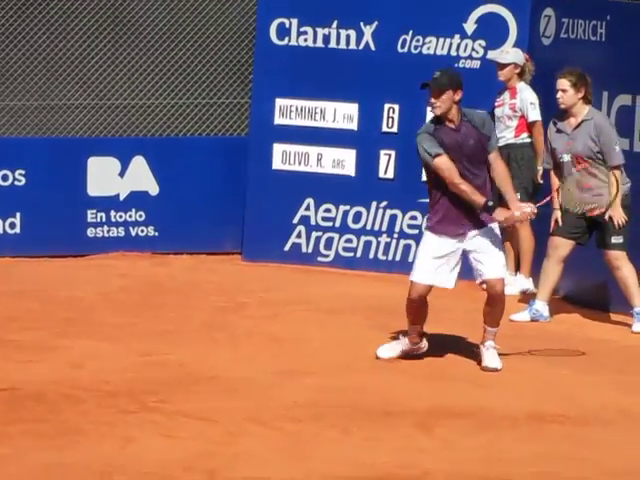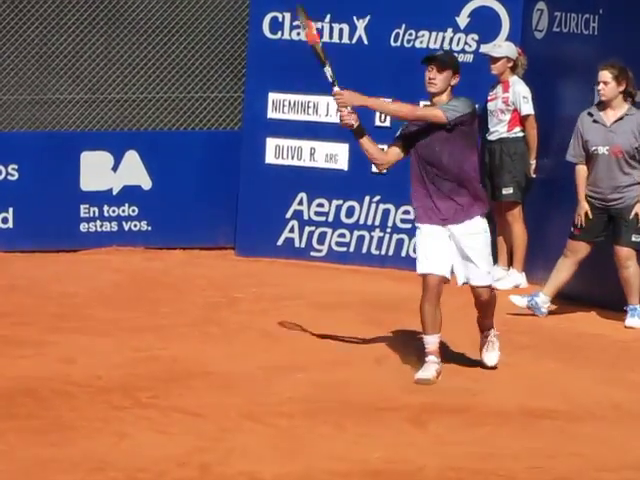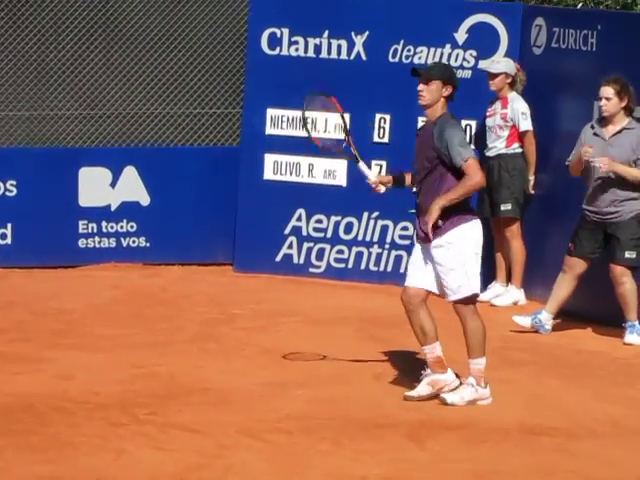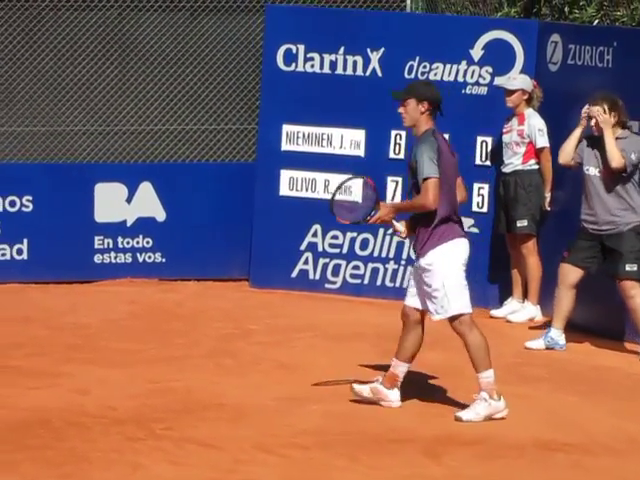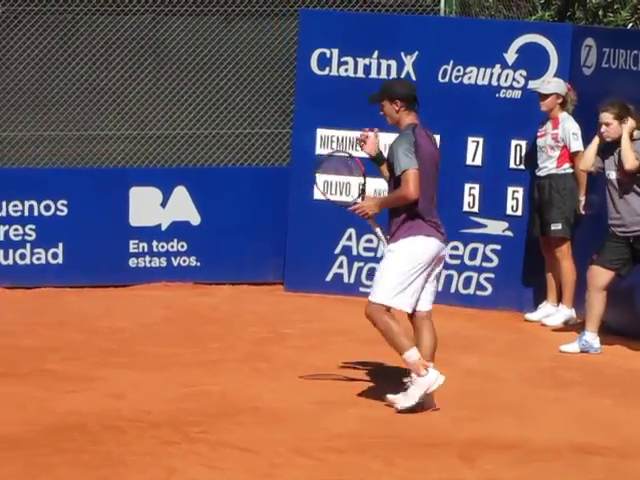
dt=0.4s
person 1, frame 1
left shoulder: (482, 122)
right shoulder: (427, 137)
left elbow: (497, 165)
right elbow: (453, 180)
left wrist: (513, 202)
right wrist: (491, 209)
left hip: (482, 225)
right hip: (442, 227)
left knee: (496, 287)
right knee: (417, 292)
left ankle: (489, 343)
right ankle: (413, 338)
person 1, frame 2
left shoulder: (462, 107)
right shoulder: (412, 125)
left elbow: (414, 114)
right elbow: (385, 160)
left wrist: (363, 101)
right wrist: (356, 128)
left hip: (468, 217)
right hip: (430, 219)
left knee: (482, 291)
right knee: (431, 285)
left ankle: (489, 334)
right ankle: (432, 358)
person 1, frame 3
left shoulder: (447, 130)
right shoulder: (426, 130)
left elbow: (476, 178)
left wrist: (438, 205)
right wrist: (396, 179)
left hip: (455, 230)
right hip: (431, 234)
left knee: (464, 304)
right knee: (413, 298)
left ankle: (477, 383)
right ankle: (439, 372)
person 1, frame 4
left shoulder: (424, 146)
right shoulder: (441, 145)
left elbow: (428, 200)
right elbow: (458, 194)
left wrist: (393, 210)
right wrist: (406, 214)
left hip: (441, 247)
right hip: (429, 247)
left knee: (461, 320)
right knee: (411, 316)
left ankle: (491, 397)
right ankle: (388, 386)
person 1, frame 5
left shoulder: (404, 140)
right shoulder: (426, 138)
left elbow: (410, 191)
left wrist: (377, 204)
right wrist: (376, 155)
left hip: (412, 239)
right hip: (432, 238)
left knee: (376, 309)
right knee: (421, 315)
left ankle: (423, 373)
right ankle: (418, 385)
person 2, frame 1
left shoulder: (600, 123)
right shoulder: (555, 127)
left elbow: (616, 166)
right elbow: (554, 170)
left wrist: (616, 204)
right wrist: (556, 206)
left hip: (609, 203)
left knee: (615, 257)
right knee: (554, 249)
right ankle: (539, 307)
person 2, frame 2
right shoulder: (586, 119)
right elbow: (580, 163)
right wrist: (581, 200)
right hip: (594, 201)
right knee: (573, 251)
right ankle: (541, 300)
person 2, frame 3
right shoulder: (591, 131)
right elbow: (574, 170)
left wrist: (615, 167)
right wrist: (581, 159)
right hip: (592, 214)
right knee: (571, 266)
right ankle: (544, 318)
person 2, frame 4
right shoulder: (589, 143)
left elbow: (617, 163)
right elbow: (563, 159)
left wrist: (607, 130)
right wrist: (580, 127)
right hip: (591, 228)
right knee: (566, 276)
right ankle: (555, 335)
person 2, frame 5
right shoulder: (608, 149)
right elbow: (585, 165)
right wrist: (598, 137)
right hip: (619, 233)
right knee: (595, 278)
right ankle: (589, 338)
person 3, frame 1
left shoulder: (525, 93)
right shoulder: (502, 95)
left elbow: (538, 131)
right elbow: (500, 128)
left wrist: (539, 165)
right wrist: (497, 156)
left hip: (519, 156)
right hip: (501, 155)
left knee: (520, 219)
left ankle: (525, 278)
right ankle: (509, 273)
person 3, frame 2
left shoulder: (518, 87)
right shoulder: (494, 89)
left elbow: (530, 125)
right elbow: (492, 122)
left wrist: (531, 159)
right wrist: (489, 151)
left hip: (511, 150)
right hip: (493, 150)
left knee: (513, 215)
right knee: (498, 214)
left ankle: (518, 273)
right ankle: (502, 267)
person 3, frame 3
left shoulder: (516, 103)
right shoulder: (493, 105)
left elbow: (529, 141)
right elbow: (491, 137)
left wrist: (530, 175)
right wrist: (488, 164)
left hip: (510, 166)
right hip: (491, 165)
left knee: (511, 230)
right knee: (497, 230)
left ankle: (516, 289)
right ankle: (500, 284)
person 3, frame 4
left shoulder: (533, 120)
right shoulder: (510, 121)
left elbow: (545, 157)
right elbow: (508, 154)
left wrist: (546, 192)
right wrist: (506, 181)
left hip: (526, 183)
right hip: (507, 182)
left knee: (527, 247)
right knee: (513, 246)
left ankle: (533, 306)
right ankle: (516, 300)
person 3, frame 5
left shoulder: (568, 124)
right shoulder: (544, 126)
left elbow: (579, 161)
right elbow: (543, 158)
left wrist: (581, 196)
right wrist: (540, 185)
left hip: (561, 186)
right hip: (542, 186)
left knee: (562, 251)
right knee: (547, 250)
left ankle: (567, 309)
right ankle: (551, 303)
